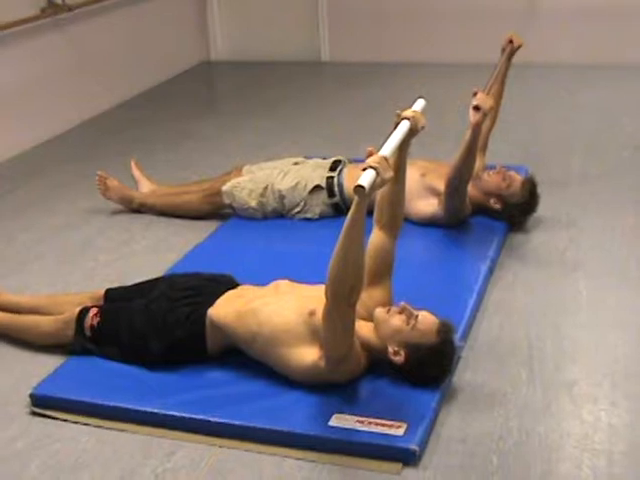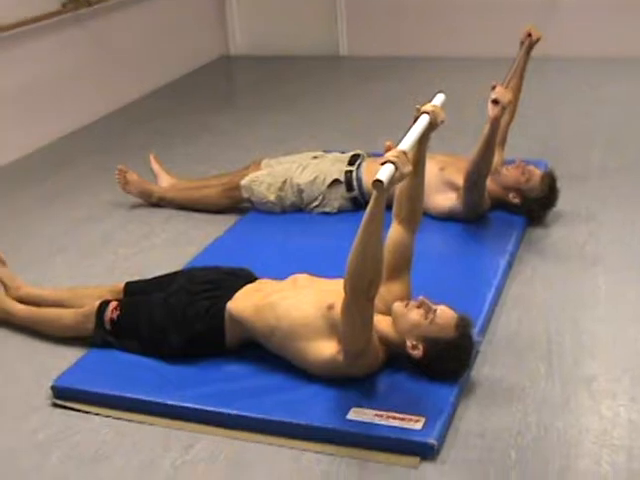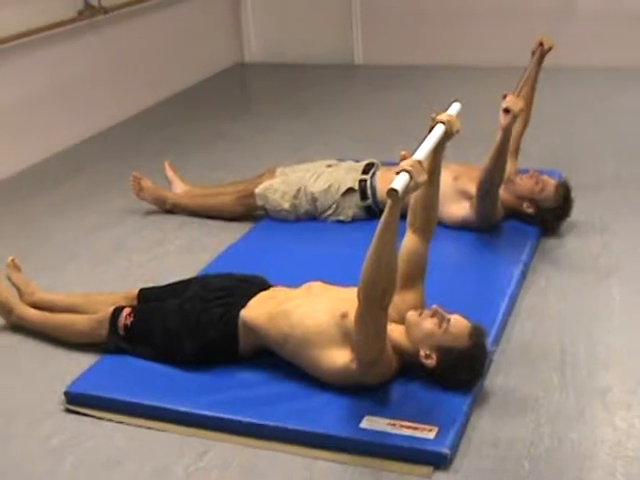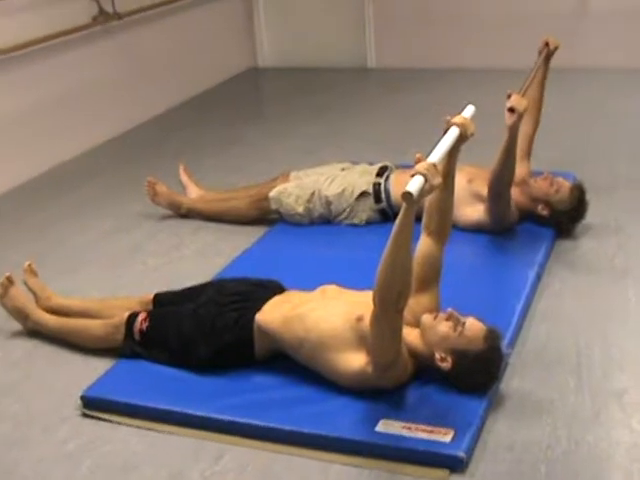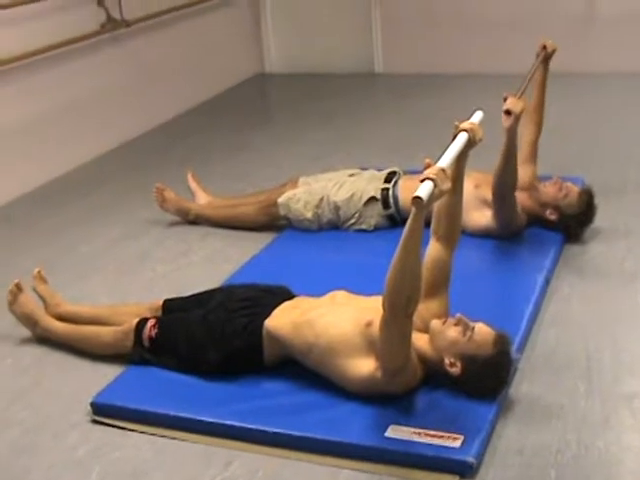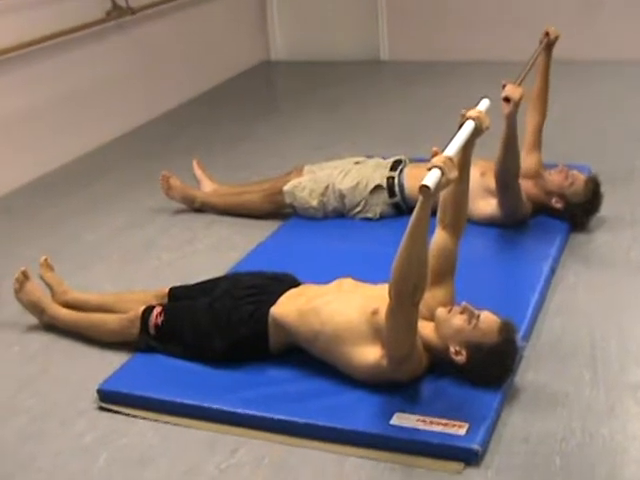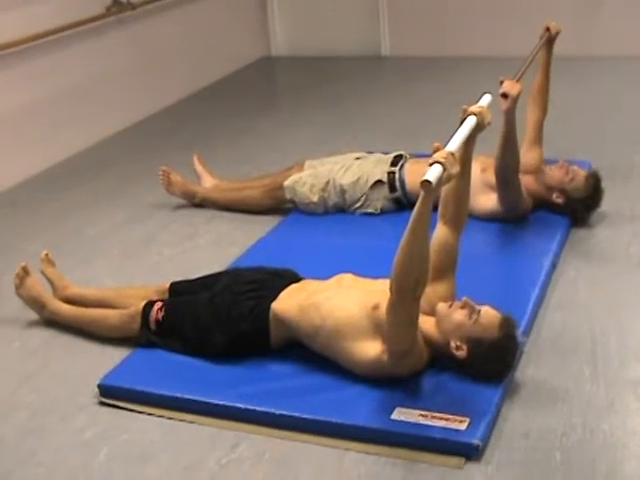
dt=0.2s
person 1, frame 1
left shoulder: (343, 361)
right shoulder: (374, 313)
left elbow: (340, 297)
right elbow: (386, 232)
left wrist: (361, 200)
right wrist: (404, 149)
left hip: (193, 328)
right hip: (225, 289)
left knee: (77, 325)
right knee: (98, 301)
person 1, frame 2
left shoulder: (362, 355)
right shoulder: (392, 304)
left elbow: (357, 291)
right elbow: (405, 228)
left wrist: (380, 194)
right wrist: (421, 143)
left hip: (214, 322)
right hip: (242, 282)
left knee: (104, 318)
right knee: (118, 294)
person 1, frame 3
left shoulder: (375, 364)
right shoulder: (406, 316)
left elbow: (371, 300)
right elbow: (420, 237)
left wrist: (394, 204)
right wrist: (436, 153)
left hip: (226, 330)
right hip: (256, 289)
left knee: (111, 325)
right knee: (133, 299)
person 1, frame 4
left shoulder: (391, 367)
right shoulder: (419, 318)
left elbow: (384, 303)
right elbow: (435, 238)
left wrist: (409, 205)
right wrist: (452, 156)
left hip: (242, 333)
right hip: (270, 293)
left knee: (126, 329)
right knee: (146, 303)
right ankle: (53, 302)
person 1, frame 5
left shoulder: (399, 372)
right shoulder: (429, 322)
left elbow: (395, 309)
right elbow: (444, 244)
left wrist: (418, 211)
right wrist: (461, 162)
left hip: (251, 338)
right hip: (279, 299)
left knee: (134, 336)
right knee: (156, 310)
left ankle: (45, 325)
right ankle: (62, 309)
person 1, frame 6
left shoulder: (406, 360)
right shoulder: (435, 311)
left elbow: (402, 297)
right elbow: (449, 233)
left wrist: (426, 199)
right wrist: (466, 150)
left hip: (257, 326)
right hip: (285, 287)
left knee: (141, 323)
right knee: (164, 297)
left ankle: (52, 311)
right ankle: (70, 297)
person 1, frame 7
left shoulder: (406, 355)
right shoulder: (436, 307)
left elbow: (403, 291)
right elbow: (450, 228)
left wrist: (427, 194)
right wrist: (468, 144)
left hip: (257, 322)
right hip: (285, 283)
left knee: (142, 318)
right knee: (165, 293)
left ankle: (52, 308)
right ankle: (71, 292)
person 2, frame 1
left shoulder: (456, 208)
right shoulder: (475, 175)
right elbow: (487, 116)
left wrist: (473, 130)
right wrist: (506, 60)
left hip: (324, 192)
right hip: (332, 167)
left knee: (222, 195)
right knee: (237, 175)
left ankle: (137, 199)
right ankle: (152, 190)
person 2, frame 2
left shoulder: (474, 203)
right shoulder: (494, 169)
left elbow: (470, 180)
right elbow: (505, 113)
left wrist: (492, 123)
right wrist: (524, 53)
left hip: (343, 186)
right hip: (350, 162)
left knee: (241, 190)
right knee: (255, 169)
left ankle: (156, 194)
right ankle: (173, 184)
person 2, frame 3
left shoulder: (488, 213)
right shoulder: (507, 179)
left elbow: (483, 189)
right elbow: (520, 121)
left wrist: (503, 130)
right wrist: (536, 62)
left hip: (357, 194)
right hip: (366, 169)
left knee: (254, 198)
right knee: (270, 178)
left ankle: (171, 200)
right ankle: (186, 190)
person 2, frame 4
left shoulder: (501, 215)
right shoulder: (520, 180)
left elbow: (495, 186)
right elbow: (529, 126)
left wrist: (509, 129)
right wrist: (545, 63)
left hip: (371, 198)
right hip: (379, 174)
left knee: (269, 201)
right knee: (282, 182)
left ankle: (183, 204)
right ankle: (200, 195)
person 2, frame 5
left shoulder: (510, 220)
right shoulder: (527, 185)
left elbow: (501, 191)
right elbow: (533, 129)
left wrist: (507, 131)
right wrist: (544, 66)
left hip: (380, 204)
right hip: (386, 179)
left knee: (279, 208)
right knee: (291, 187)
left ankle: (193, 211)
right ankle: (210, 202)
person 2, frame 6
left shoulder: (515, 208)
right shoulder: (532, 173)
left elbow: (501, 180)
right elbow: (538, 119)
left wrist: (508, 118)
right wrist: (546, 54)
left hip: (385, 192)
right hip: (393, 168)
left knee: (284, 196)
right knee: (297, 175)
left ankle: (198, 199)
right ankle: (216, 189)
person 2, frame 7
left shoulder: (516, 204)
right shoulder: (533, 169)
left elbow: (503, 176)
right elbow: (538, 112)
left wrist: (507, 114)
right wrist: (548, 51)
left hip: (386, 187)
right hip: (394, 162)
left knee: (283, 192)
right knee: (298, 170)
left ankle: (198, 194)
right ankle: (216, 185)
